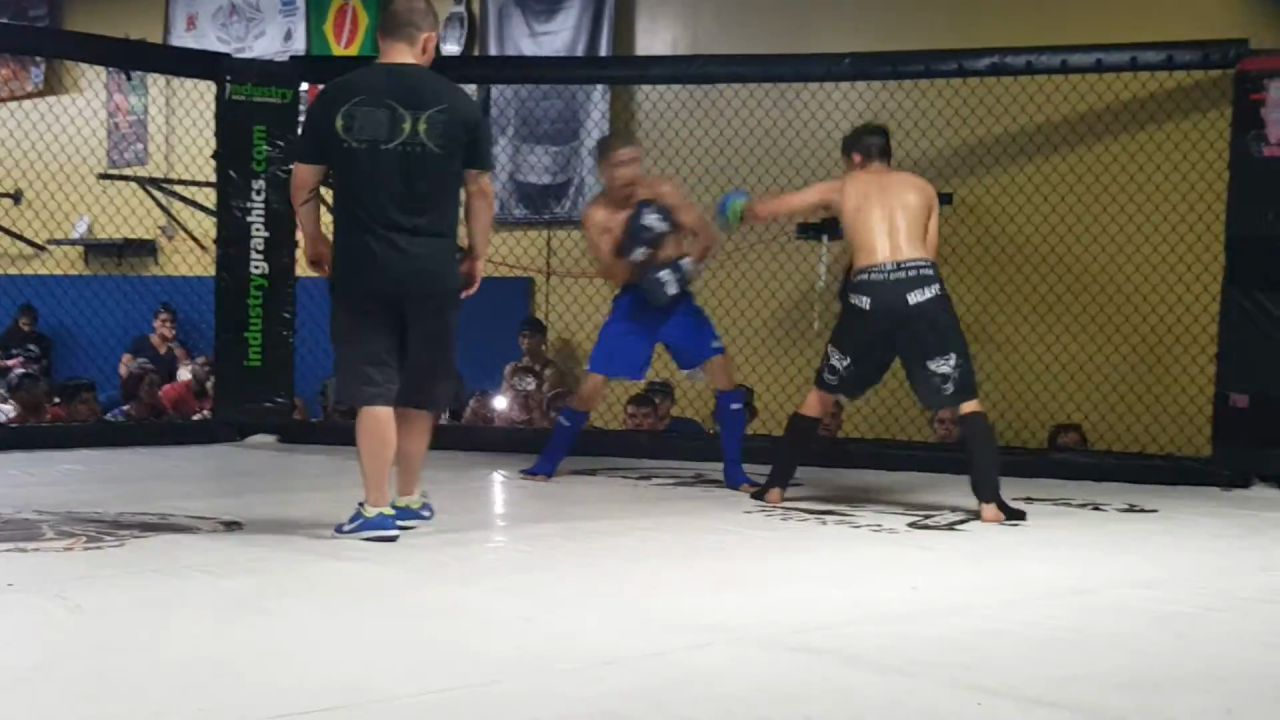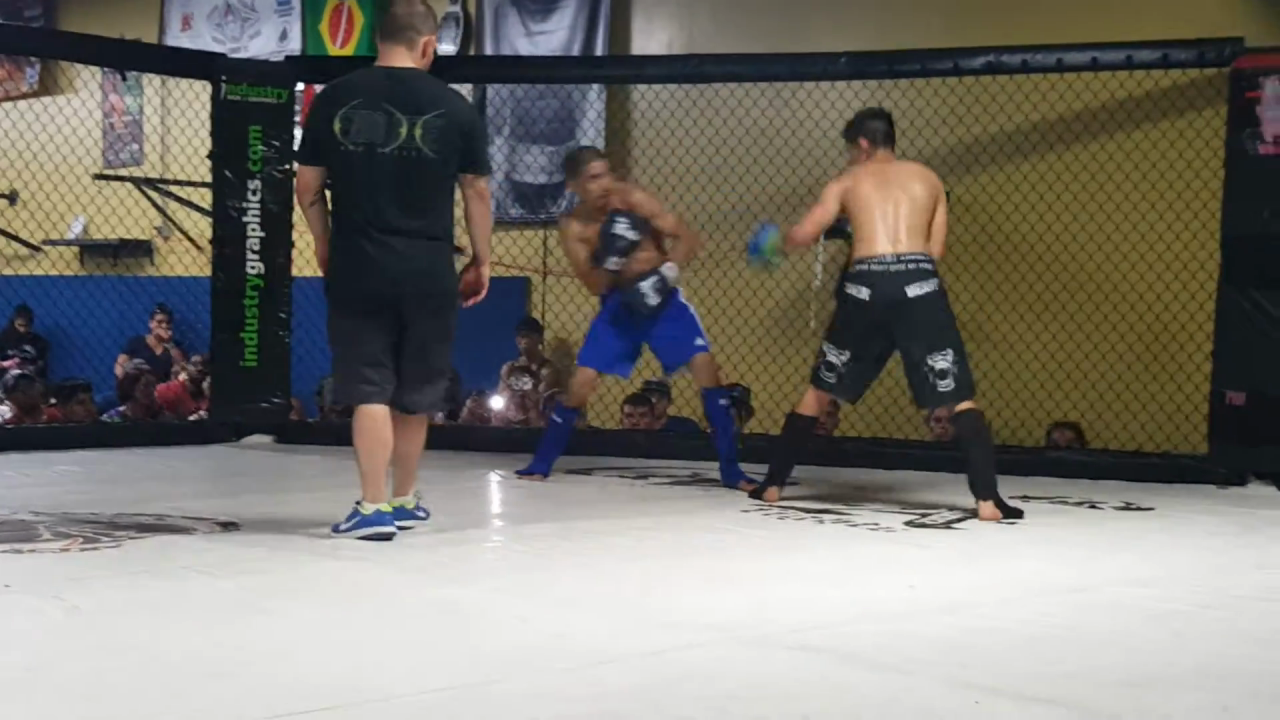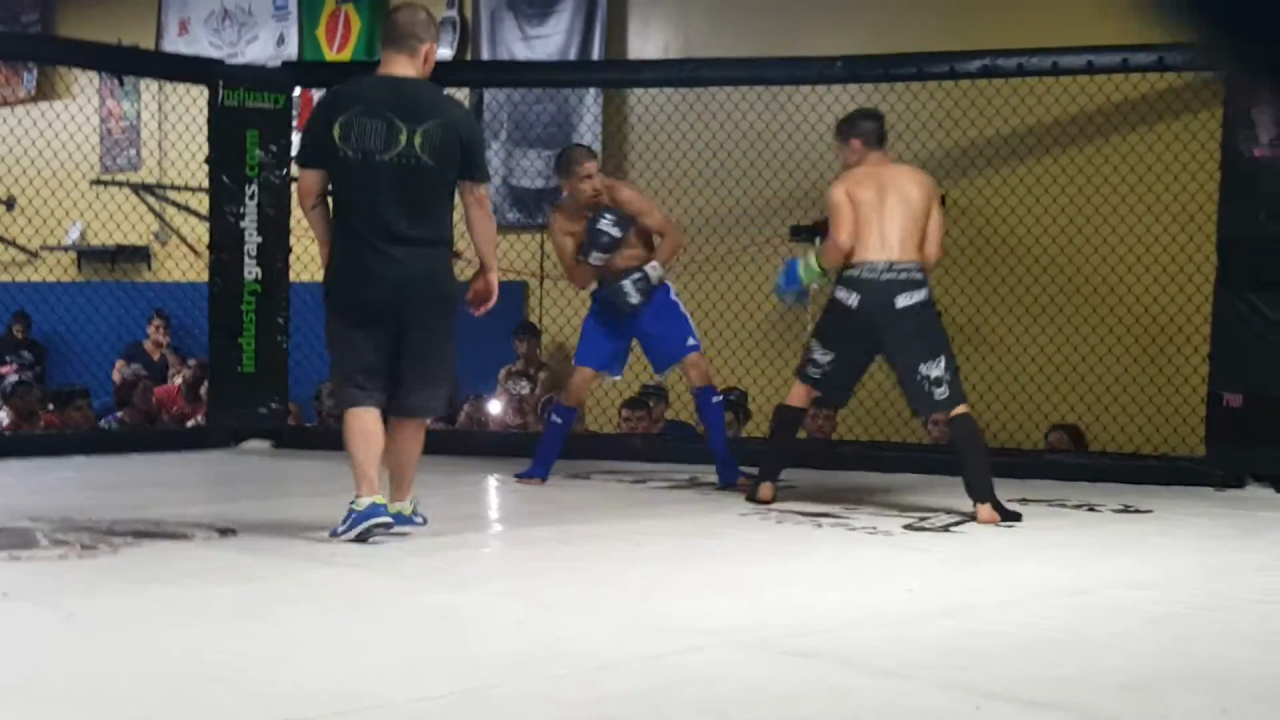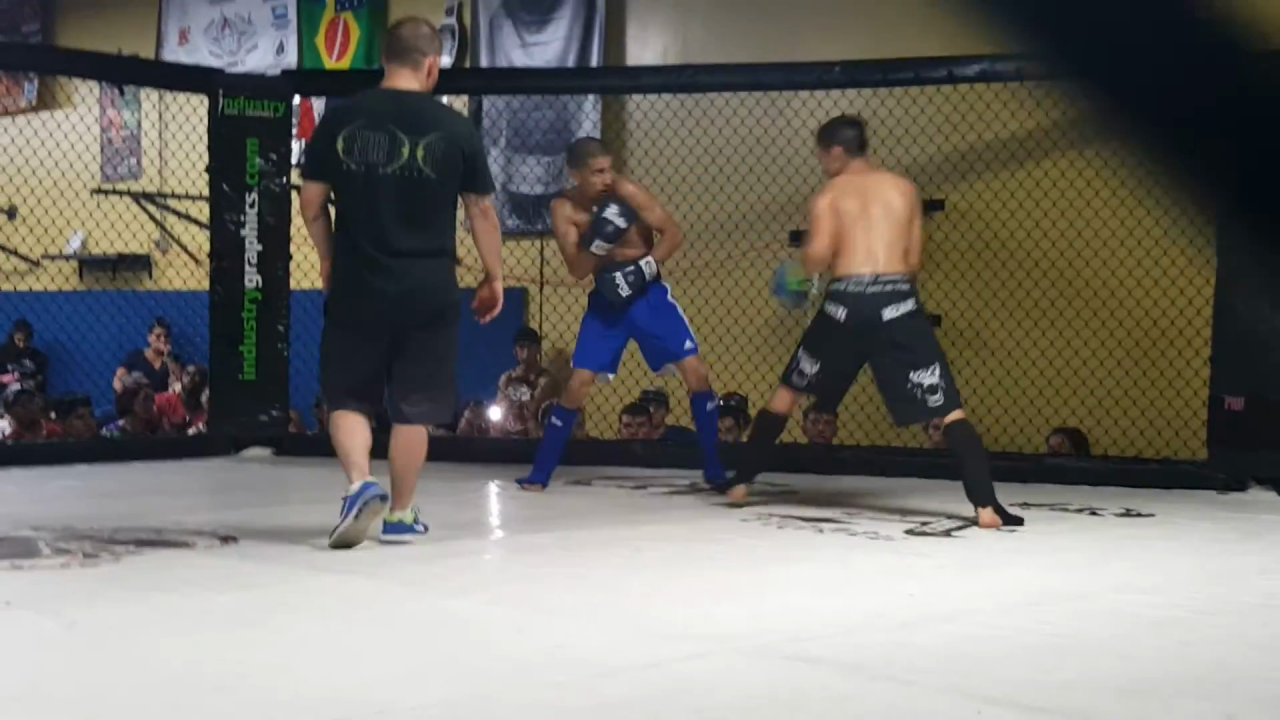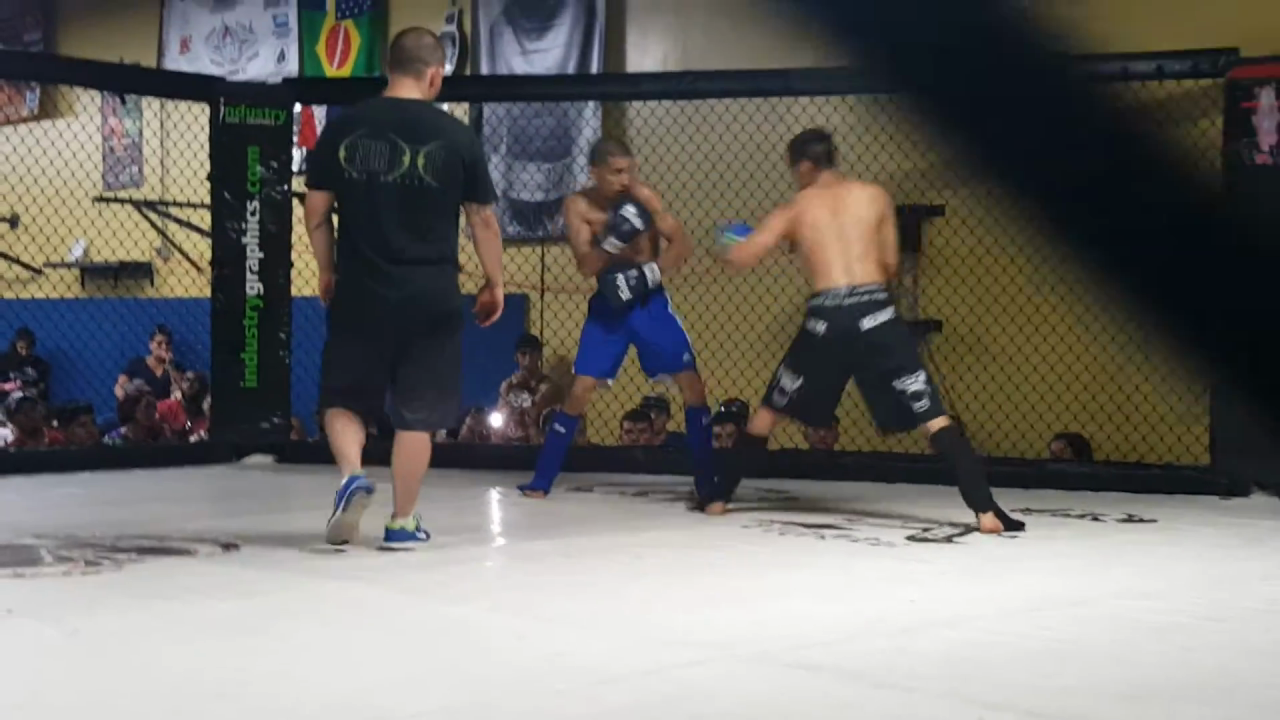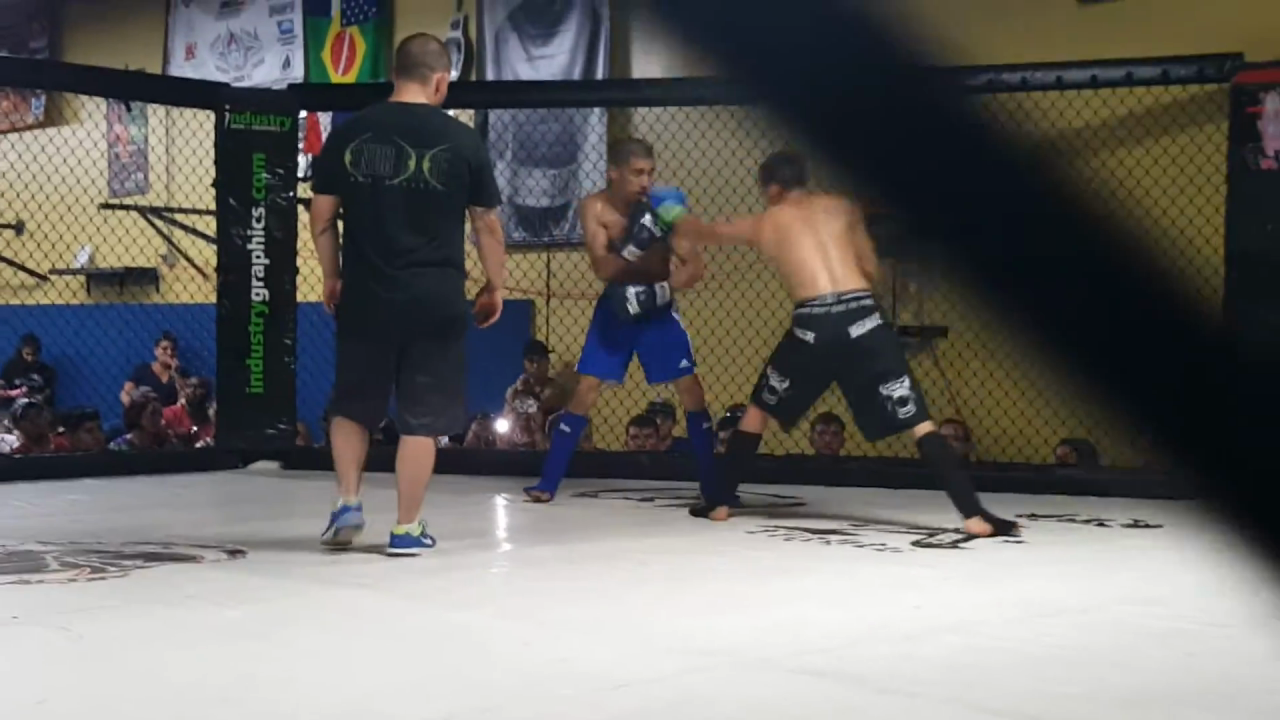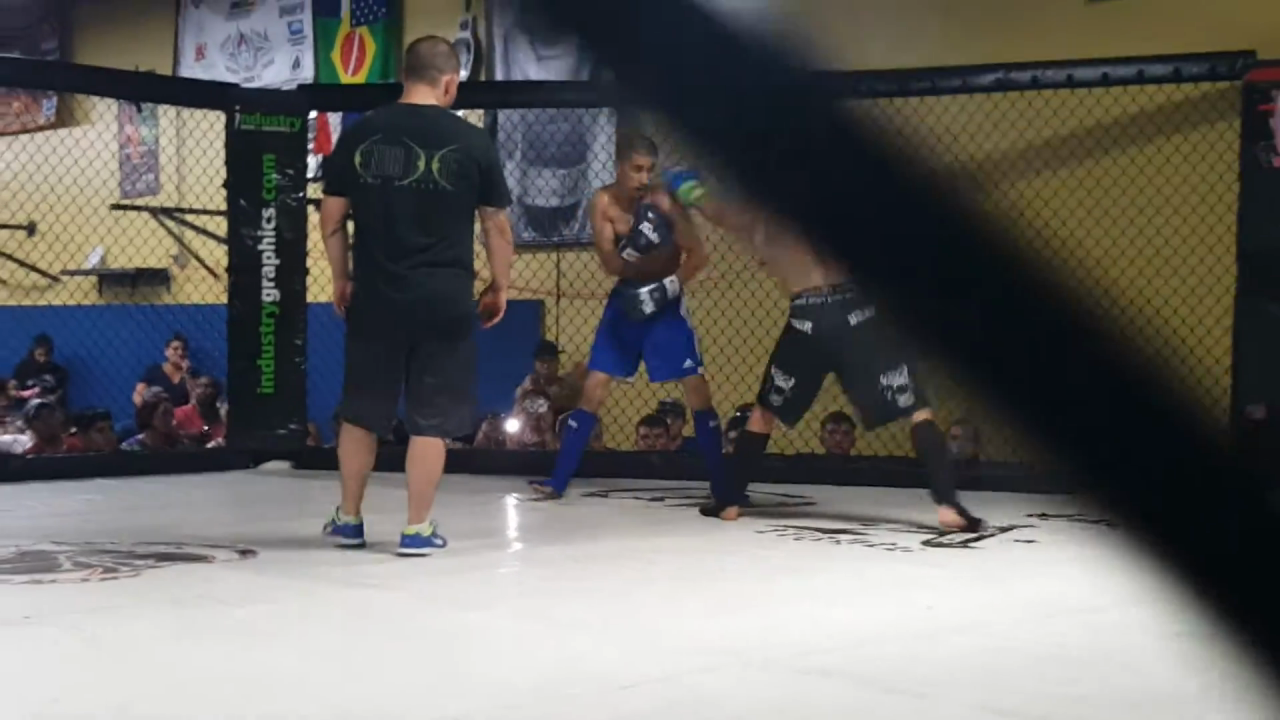
dt=0.1s
person 1, frame 1
left shoulder: (337, 97)
right shoulder: (457, 102)
left elbow: (303, 183)
right elbow: (480, 190)
left wrist: (313, 237)
right wrist: (476, 254)
left hip: (361, 269)
right hip: (433, 270)
left knee: (373, 390)
right knee: (421, 393)
left ankle: (376, 509)
right ankle: (409, 499)
person 1, frame 2
left shoulder: (335, 98)
right shoulder: (453, 106)
left elbow: (307, 186)
right elbow: (477, 192)
left wrist: (324, 240)
right wrist: (481, 259)
left hip: (358, 271)
right hip: (429, 272)
left knee: (367, 390)
right knee: (416, 394)
left ankle: (374, 505)
right ankle: (403, 500)
person 1, frame 3
left shoulder: (335, 106)
right shoulder: (452, 115)
left elbow: (309, 190)
right elbow: (477, 200)
left wrist: (329, 245)
right wrist: (488, 267)
left hip: (357, 277)
right hip: (428, 279)
left knee: (361, 393)
right knee: (415, 399)
left ankle: (368, 500)
right ankle: (401, 505)
person 1, frame 4
left shoulder: (339, 119)
right shoulder: (455, 127)
left elbow: (311, 202)
right elbow: (481, 211)
left wrist: (328, 258)
right wrist: (494, 277)
left hip: (358, 286)
right hip: (429, 289)
left knee: (347, 396)
right knee: (415, 406)
left ankle: (361, 480)
right ankle: (400, 515)
person 1, frame 5
left shoulder: (342, 128)
right shoulder: (457, 136)
left elbow: (316, 211)
right elbow: (483, 219)
left wrist: (328, 269)
right wrist: (494, 283)
left hip: (361, 293)
right hip: (432, 297)
left knee: (344, 399)
right knee: (418, 413)
left ankle: (352, 476)
right ankle: (402, 522)
person 1, frame 6
left shoulder: (349, 133)
right shoulder: (463, 140)
left elbow: (321, 215)
right elbow: (487, 224)
left wrist: (331, 275)
right wrist: (494, 285)
left hip: (366, 297)
right hip: (438, 300)
left knee: (352, 408)
right knee: (423, 418)
left ankle: (347, 504)
right ankle: (407, 528)
person 1, frame 7
left shoulder: (359, 135)
right shoulder: (472, 141)
left elbow: (332, 217)
right elbow: (496, 225)
left wrist: (342, 278)
right wrist: (499, 285)
left hip: (376, 298)
right hip: (446, 300)
left knee: (361, 411)
right knee: (432, 418)
left ankle: (348, 517)
right ankle: (417, 528)
person 2, frame 1
left shoulder: (840, 189)
right shoulder: (922, 187)
left elbow: (767, 210)
right elbow: (930, 252)
left wrist: (738, 208)
left hip: (868, 295)
right hip: (922, 289)
left knee: (822, 393)
right knee: (966, 399)
left ankle: (776, 485)
right ankle: (990, 502)
person 2, frame 2
left shoulder: (847, 182)
right shoulder: (930, 178)
left elbow: (805, 233)
right elbow: (935, 250)
left wrist: (775, 242)
left hip: (865, 287)
right hip: (920, 286)
left knee: (818, 391)
right knee: (960, 399)
left ankle: (773, 484)
right ankle: (986, 500)
person 2, frame 3
left shoulder: (845, 185)
right shoulder: (924, 181)
left elbow: (841, 244)
right elbow: (931, 256)
left wrist: (810, 267)
left hip: (856, 293)
right hip: (909, 293)
left knee: (804, 386)
right knee: (953, 403)
left ankle: (766, 482)
right ankle: (985, 502)
person 2, frame 4
left shoulder: (828, 195)
right shoulder: (905, 189)
left elbow: (817, 255)
right elbow: (912, 263)
left wrist: (802, 276)
left hip: (845, 305)
right hip: (897, 304)
left knee: (786, 392)
right knee: (948, 409)
left ankle: (741, 482)
right ankle: (987, 506)
person 2, frame 5
left shoulder: (794, 209)
right shoulder: (876, 196)
left elbow: (740, 258)
right elbow: (890, 265)
left wrist: (729, 242)
left hip: (827, 318)
right hip: (876, 312)
left knee: (771, 409)
right knee: (933, 417)
left ankle: (719, 496)
right ankle: (986, 511)
person 2, frame 6
left shoulder: (763, 223)
right shoulder: (842, 208)
left elbow: (707, 233)
right elbow: (871, 273)
left wrist: (676, 218)
left hip: (813, 327)
right hip: (863, 319)
left knee: (760, 410)
right knee: (919, 423)
left ankle: (718, 501)
right ankle: (976, 515)
person 2, frame 7
left shoulder: (756, 220)
left elbow: (717, 211)
left wrist: (690, 191)
left hip: (809, 319)
right hip: (855, 311)
left knee: (764, 412)
right knee: (916, 412)
left ankle: (730, 501)
right ankle: (948, 505)
person 3, frame 1
left shoulder: (663, 193)
right shoulder: (596, 215)
left elbow: (704, 236)
right elbow: (612, 276)
left wrist: (683, 268)
right wrist: (639, 246)
left hip: (673, 297)
right hip: (634, 301)
left knee: (721, 370)
right knee: (592, 385)
left ankle: (734, 470)
right ankle: (548, 461)
person 3, frame 2
left shoulder: (632, 199)
right shoulder: (571, 226)
left elbow: (687, 239)
right elbow: (592, 285)
left wrist: (666, 275)
right wrist: (610, 256)
left hip: (661, 297)
right hip: (620, 303)
left knee: (705, 368)
right knee: (581, 382)
left ankle: (730, 467)
right ankle: (542, 462)
person 3, frame 3
left shoulder: (621, 196)
right shoulder: (560, 219)
left elbow: (673, 235)
right elbow: (578, 279)
left wrist: (650, 273)
right wrist: (596, 252)
left hip: (651, 295)
right hip: (608, 301)
left knee: (697, 367)
right knee: (578, 381)
left ankle: (727, 467)
right ankle: (540, 465)
person 3, frame 4
left shoulder: (626, 192)
right shoulder: (562, 209)
left elbow: (673, 234)
right elbow: (578, 269)
left wrist: (643, 268)
right wrist: (601, 239)
left hip: (649, 293)
right hip: (608, 298)
left knee: (695, 370)
right knee: (578, 383)
left ankle: (714, 470)
right ankle: (541, 472)
person 3, frame 5
left shoulder: (642, 196)
right shoulder: (577, 206)
left elbow: (682, 244)
right elbow: (586, 267)
left wrist: (647, 275)
right wrist: (614, 238)
left hip: (650, 301)
right hip: (608, 304)
left knee: (691, 383)
right knee: (581, 389)
left ankle: (706, 478)
right ankle: (542, 478)
person 3, frame 6
left shoulder: (662, 205)
right shoulder: (595, 207)
left elbow: (695, 267)
right elbow: (603, 271)
left wrist: (657, 293)
right wrist: (634, 244)
left hip: (656, 307)
right hip: (616, 305)
left knee: (690, 389)
right knee: (585, 392)
left ankle: (712, 483)
right ankle: (549, 482)
person 3, frame 7
left shoulder: (665, 203)
right shoulder: (603, 202)
left elbow: (698, 256)
right elbow: (610, 266)
left wrist: (668, 287)
right wrist: (633, 246)
left hip: (664, 302)
right hip: (626, 301)
left knee: (696, 387)
right knee: (594, 387)
left ankle: (721, 482)
right ankle: (559, 479)
